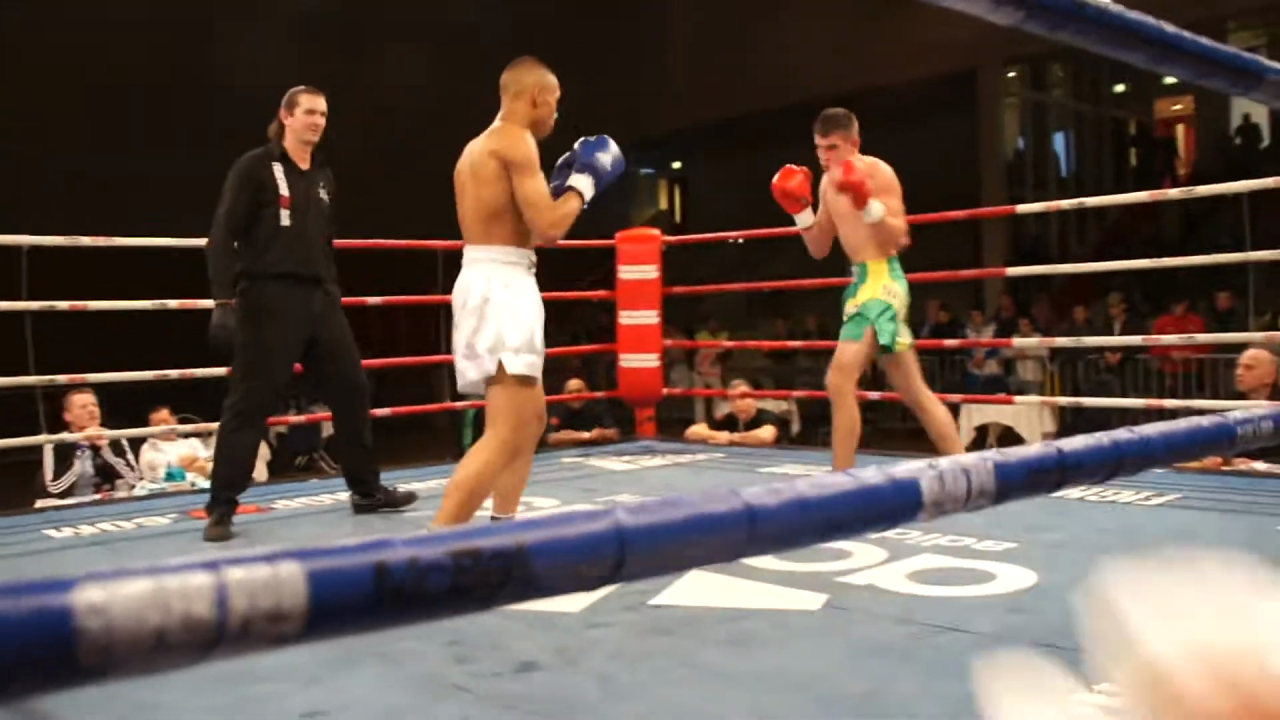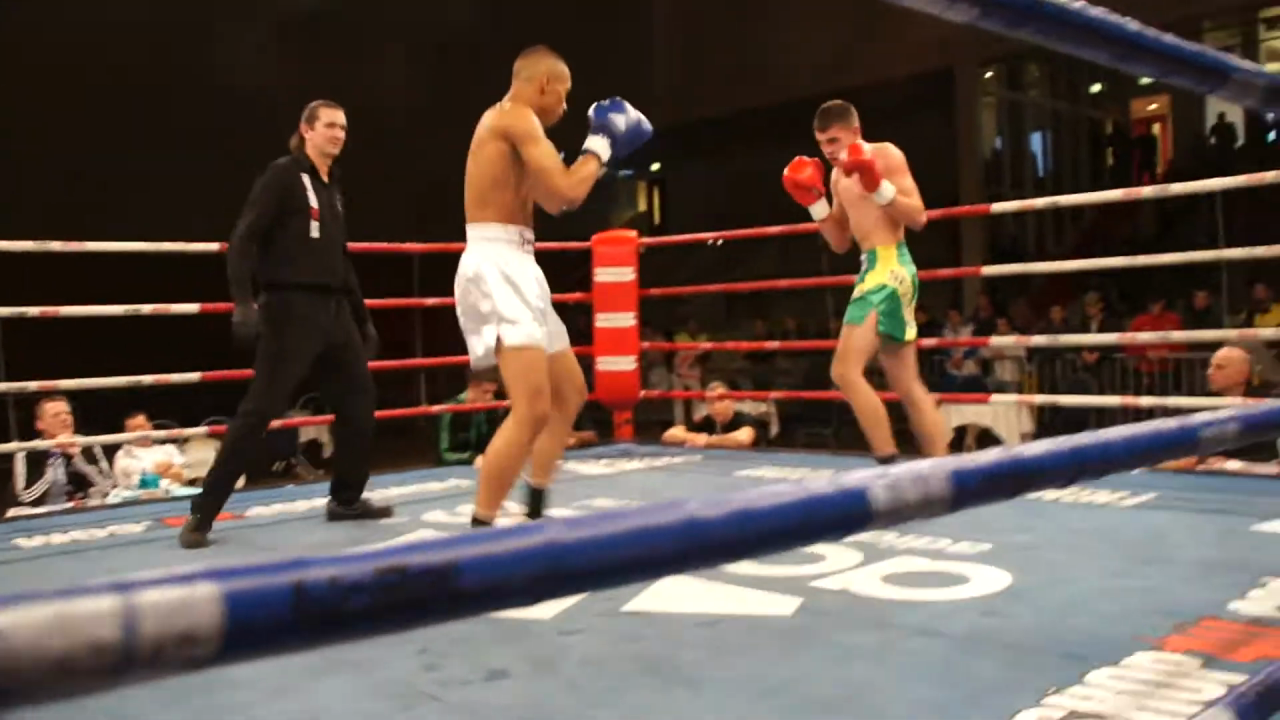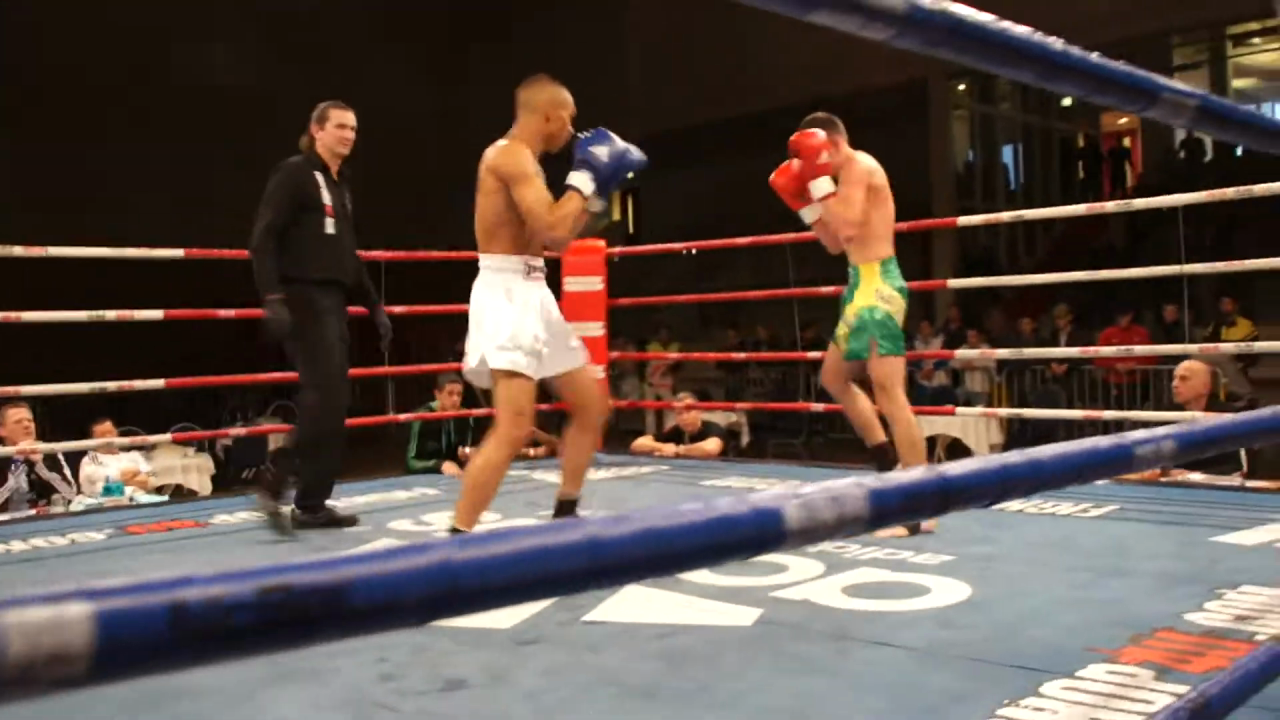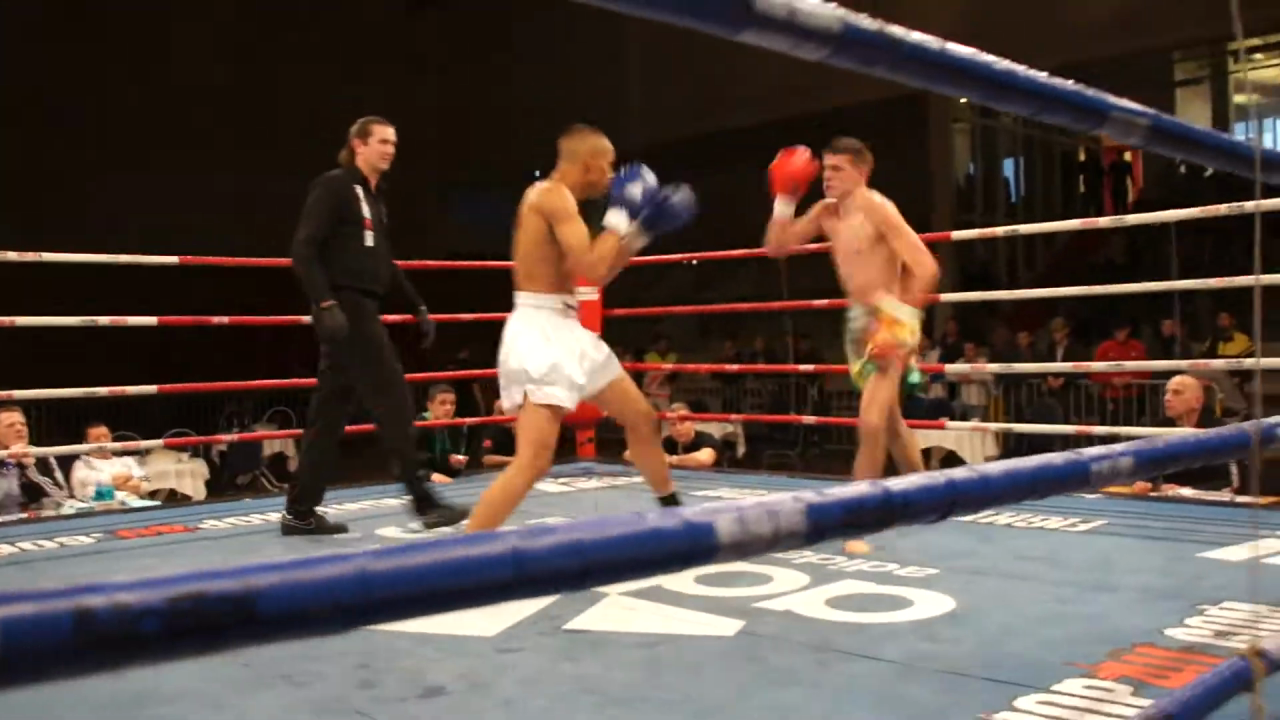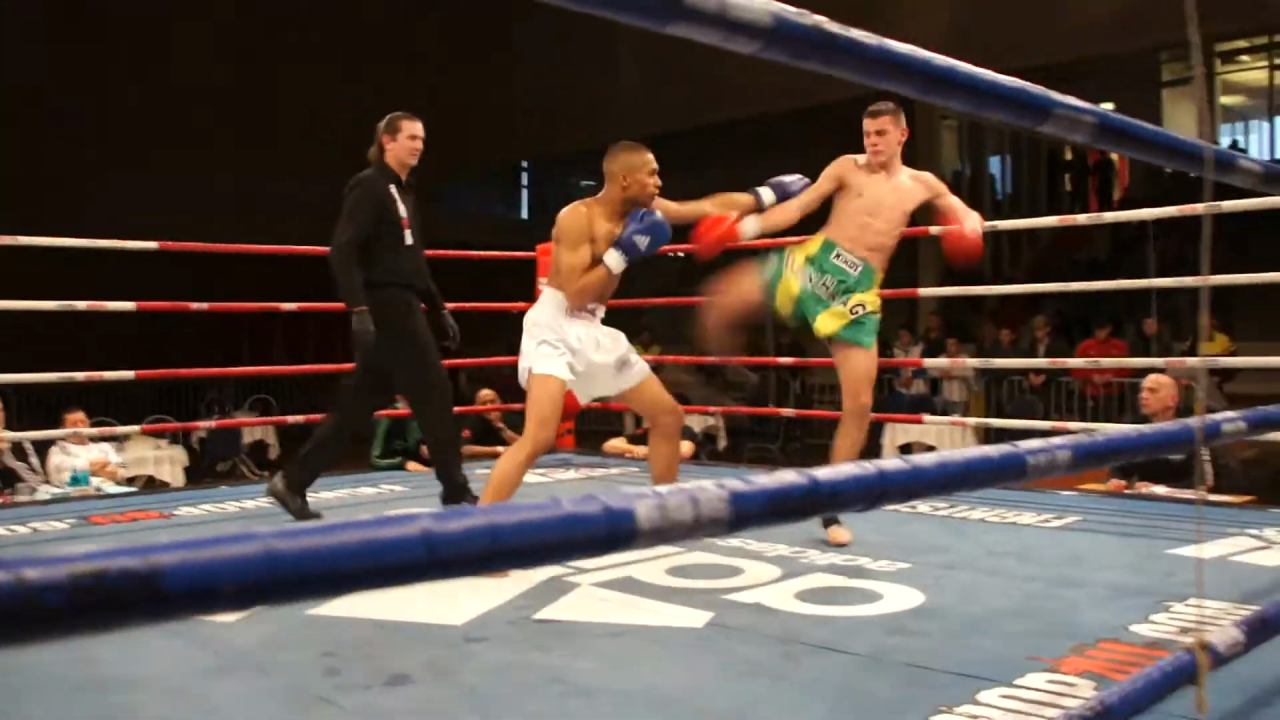
dt=0.2s
person 1, frame 1
left shoulder: (478, 146)
right shoulder: (515, 140)
right elbow: (548, 229)
left wrist: (562, 185)
right wrist: (587, 180)
left hip: (486, 282)
right hip: (501, 287)
left knee: (526, 428)
right knee: (504, 440)
person 1, frame 2
left shoulder: (509, 127)
right shoulder: (515, 117)
left elbow: (550, 199)
right elbow: (566, 192)
left wrist: (597, 149)
right wrist: (604, 141)
left hip: (511, 267)
right hip: (498, 267)
left knee: (570, 393)
right knee: (533, 410)
left ankle: (535, 511)
right ankle: (477, 534)
person 1, frame 3
left shoulder: (519, 159)
right shoulder: (511, 154)
left elbow: (555, 235)
right elbow: (554, 231)
left wrist: (599, 184)
right wrist: (587, 174)
left hip: (532, 294)
right hip: (504, 294)
left knee: (594, 407)
right knee: (513, 430)
left ankle: (565, 516)
person 1, frame 4
left shoulder: (560, 200)
right shoulder: (553, 197)
left elbow: (605, 272)
right elbow: (592, 268)
left wrist: (645, 226)
right wrist: (623, 213)
left hip: (566, 329)
right hip: (537, 330)
left knee: (642, 418)
right knee: (533, 460)
left ankle: (673, 513)
person 1, frame 5
left shoulder: (639, 209)
right shoulder: (577, 217)
left elbow: (709, 208)
right elbow: (573, 295)
left wrist: (768, 193)
right wrist: (621, 253)
left hip: (591, 329)
right hip: (555, 327)
left knee: (668, 417)
right knee: (536, 439)
person 2, frame 1
left shoulder: (323, 177)
right shoulder: (255, 167)
right elbow: (222, 238)
left wrist: (333, 294)
right wrist: (223, 301)
left hip: (320, 298)
right hip: (270, 297)
left knee: (352, 390)
right knee: (250, 403)
left ankle: (366, 489)
right ankle: (221, 508)
person 2, frame 2
left shoulder: (333, 187)
right shoulder: (282, 177)
right elbow: (245, 241)
left wrist: (362, 316)
right wrist: (244, 302)
left hip: (332, 308)
right hip: (291, 305)
left knee: (359, 400)
right knee: (262, 406)
left ankle: (346, 497)
right ankle: (204, 511)
person 2, frame 3
left shoulder: (343, 183)
right shoulder: (295, 173)
right elbow: (263, 238)
left wrist: (375, 305)
right wrist: (273, 297)
left hip: (333, 301)
right hip: (305, 299)
left knee: (333, 403)
right knee: (327, 396)
left ankle: (311, 502)
right ankle: (274, 486)
person 2, frame 4
left shoulder: (378, 195)
right shoulder: (335, 187)
left elbow: (383, 264)
right elbow: (305, 249)
left wrist: (418, 307)
right wrist: (326, 304)
left hip: (361, 308)
right hip: (346, 308)
left knee: (329, 411)
right knee: (393, 401)
left ankle: (300, 510)
right ankle: (423, 502)
person 2, frame 5
left shoulder: (402, 191)
right shoulder: (369, 186)
right elbow: (344, 252)
left wrist: (439, 309)
right wrist: (360, 310)
left hip: (399, 304)
right hip: (386, 305)
left knee: (359, 402)
right knee: (432, 394)
left ankle: (292, 482)
right ankle: (457, 495)
person 3, frame 1
left shoulder: (877, 173)
right shoulder: (828, 183)
left elbow: (899, 238)
right elbow: (819, 249)
left wrist: (866, 203)
right wrist: (799, 209)
left hip: (880, 281)
right hip: (863, 282)
left knee: (839, 382)
right knee: (914, 392)
person 3, frame 2
left shoulder: (886, 155)
right shoulder: (839, 175)
left elbow: (917, 216)
right elbow: (840, 243)
left wrist: (875, 184)
right wrist: (812, 200)
left hip: (889, 267)
right hip: (875, 270)
left knee: (846, 373)
right knee: (907, 386)
person 3, frame 3
left shoulder: (861, 167)
right shoulder: (844, 176)
left elbow: (848, 229)
right elbow: (835, 244)
left wrist: (819, 176)
right wrist: (802, 202)
left hip: (875, 282)
right hip: (863, 283)
left knee: (891, 398)
right knee: (832, 377)
right ankle: (887, 458)
person 3, frame 4
left shoulder: (877, 210)
right shoulder: (827, 211)
left elbow: (926, 268)
right elbow: (777, 246)
left wrist: (897, 321)
right wrist: (784, 196)
left hip: (890, 321)
right hip: (861, 321)
left knee: (873, 423)
right knee: (887, 422)
person 3, frame 5
left shoulder: (923, 184)
right shoulder: (848, 167)
left elbow: (966, 217)
right elbow: (798, 207)
left wrist: (968, 229)
right wrist: (741, 228)
left hip: (858, 291)
right hip: (815, 263)
left knee: (859, 406)
right knee: (724, 300)
left ankle: (831, 509)
right ankle: (723, 344)
